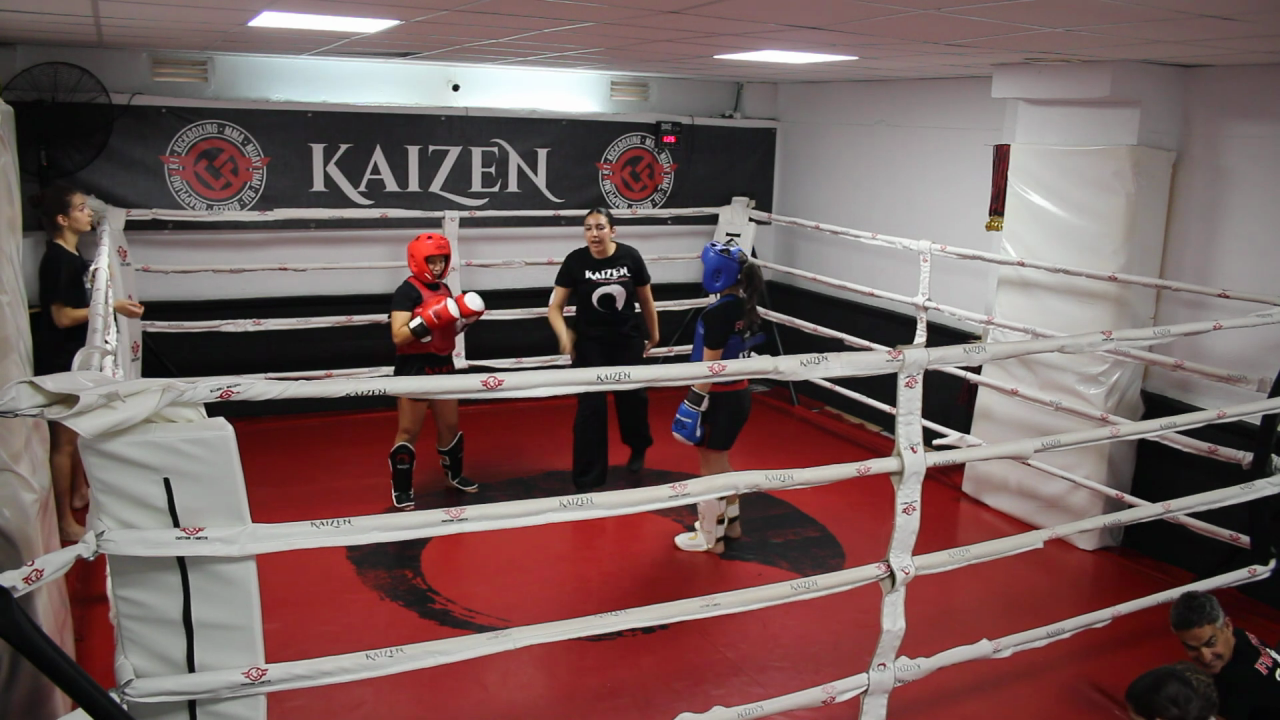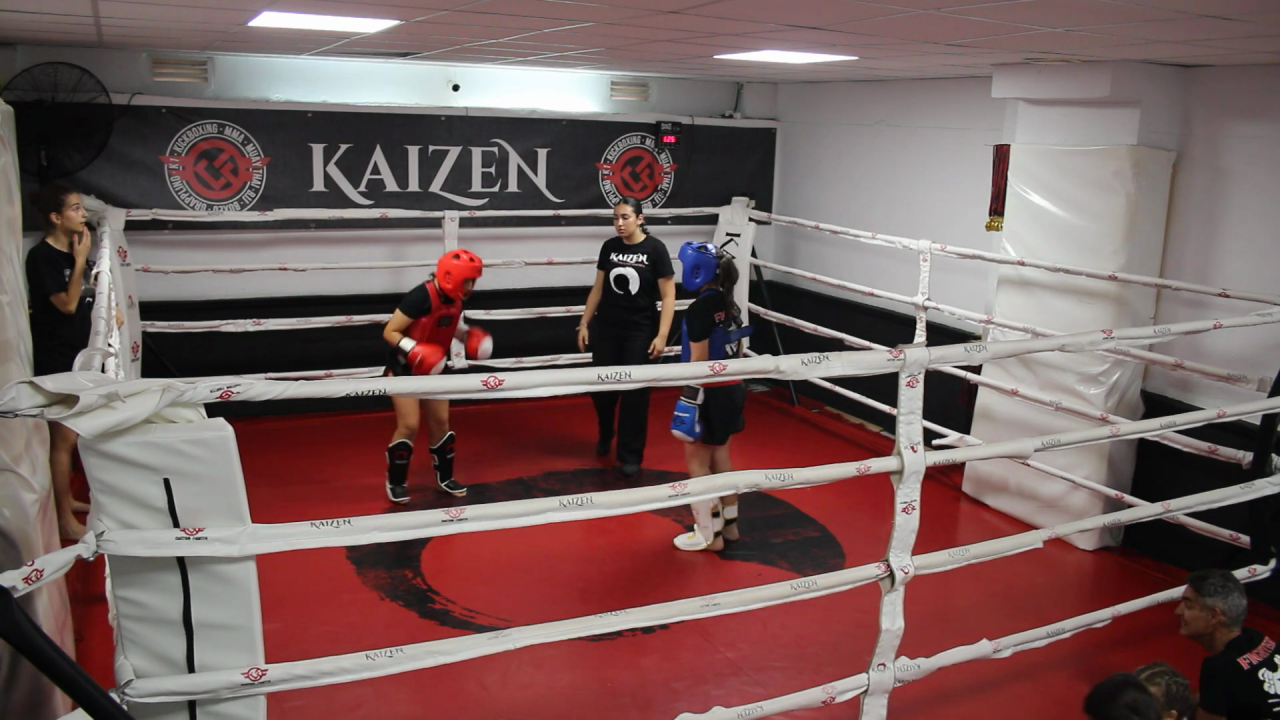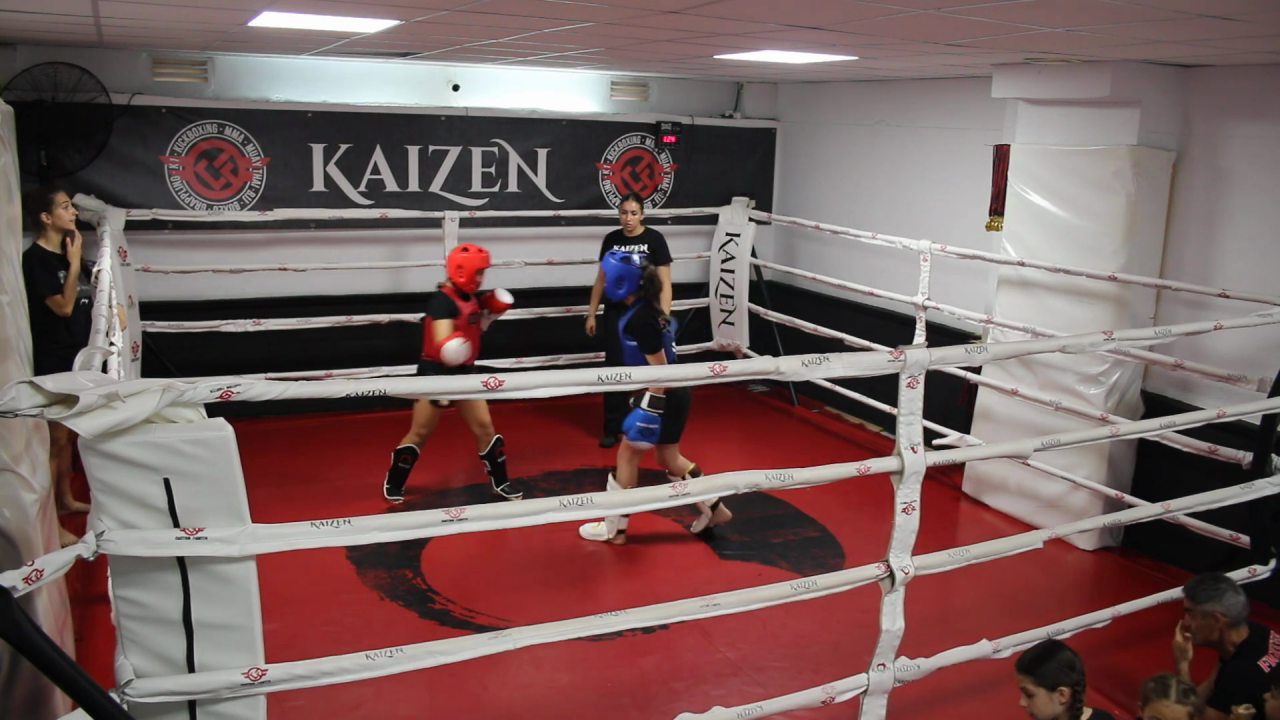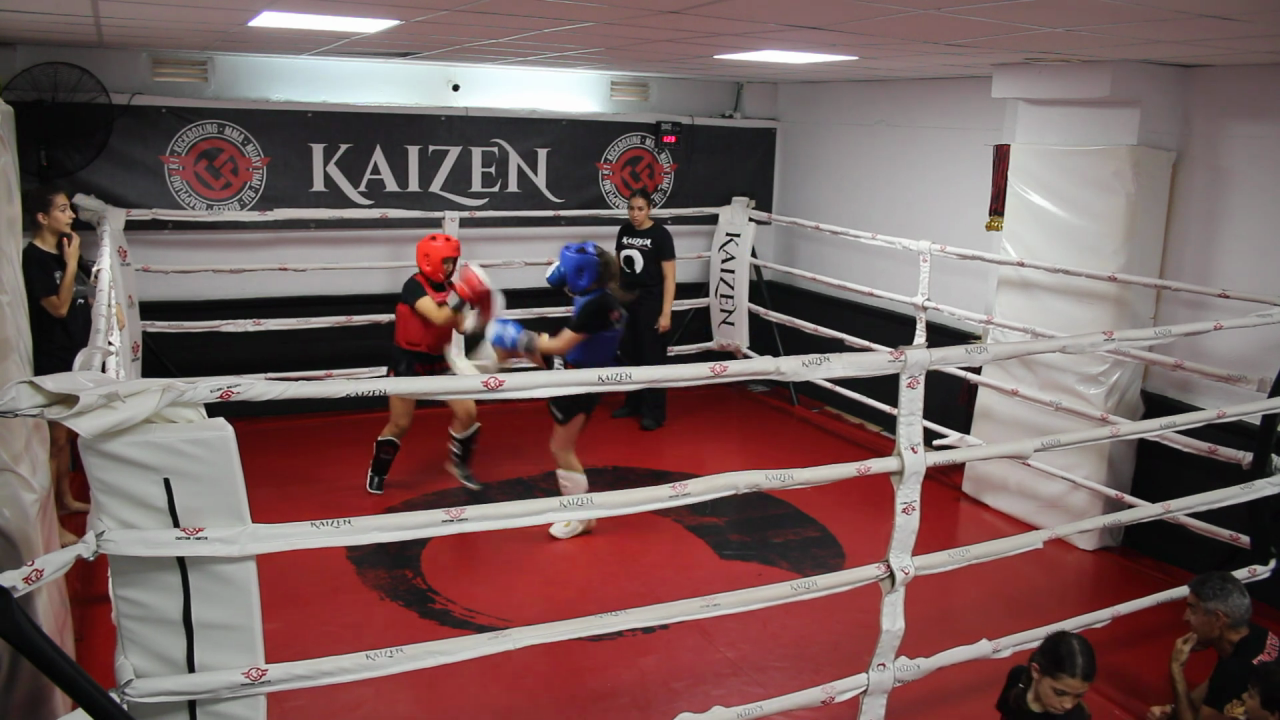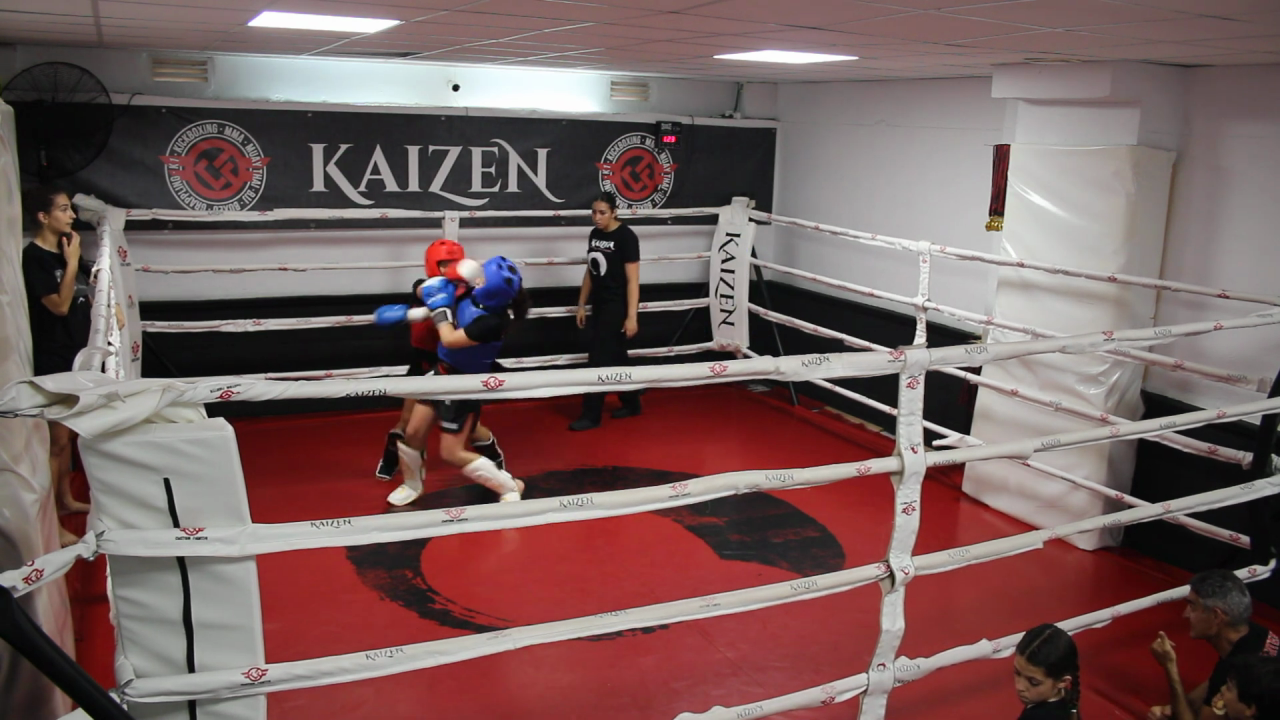
dt=0.7s
person 1, frame 1
left shoulder: (68, 255)
right shoulder: (59, 260)
right elbow: (61, 317)
right wrist: (113, 307)
left hip: (74, 357)
right hip: (59, 361)
left knee: (80, 429)
right knee: (65, 439)
left ankle: (79, 491)
right ankle: (64, 522)
person 1, frame 2
left shoulder: (74, 251)
right shoulder: (41, 256)
right elbow: (67, 304)
right wrist: (81, 261)
left hip: (77, 353)
right hip: (54, 358)
left knee: (72, 434)
right knee: (64, 437)
left ankle: (66, 499)
right ankle: (66, 521)
person 1, frame 3
left shoulder: (68, 251)
right shoulder: (36, 258)
left elbow: (88, 292)
right elbow: (63, 306)
right wrist: (74, 261)
left hip: (76, 356)
right hip: (53, 360)
left knee: (70, 433)
right knee: (56, 438)
left ankle: (66, 499)
person 1, frame 4
left shoulder: (64, 251)
right shoulder: (33, 258)
left elbow: (85, 293)
right elbow: (58, 307)
right wrist: (71, 263)
left hip: (76, 356)
right hip: (52, 360)
left knee: (70, 433)
right knee: (55, 438)
left ankle: (65, 499)
person 1, frame 5
left shoulder: (64, 250)
right shoulder: (33, 256)
left elbow: (87, 290)
right elbow: (59, 305)
right wrist: (70, 262)
left hip: (76, 355)
right hip: (52, 359)
left knee: (70, 433)
right knee: (57, 438)
left ankle: (65, 499)
person 2, frame 1
left shoulder: (717, 314)
right shoulder: (744, 308)
left elbow: (709, 367)
left wrist: (693, 406)
left hip: (721, 398)
right hip: (738, 393)
left knee: (710, 465)
right knee: (718, 460)
left ankle: (711, 538)
right ankle: (730, 521)
person 2, frame 2
left shoulder: (700, 309)
right shoulder: (728, 303)
left elbow: (699, 361)
left wrist: (689, 402)
left hip: (712, 393)
right hip: (732, 388)
left knee: (697, 461)
right knee: (720, 457)
left ankle: (709, 534)
right ankle: (728, 523)
person 2, frame 3
left shoulder: (641, 317)
right shoulder: (641, 309)
left elbow: (660, 368)
left wrist: (649, 411)
left hip: (667, 397)
right hip: (675, 395)
left knee: (628, 455)
right knee: (668, 457)
left ankle: (614, 529)
right ankle: (713, 508)
person 2, frame 4
left shoulder: (596, 305)
right shoulder: (601, 295)
left elbow: (558, 346)
left wrist: (520, 339)
right hip: (574, 371)
left knee: (561, 449)
right knee: (510, 339)
left ankle: (580, 516)
person 2, frame 5
left shoulder: (492, 321)
right shoulder: (472, 297)
left elbow: (450, 339)
left wrist: (438, 307)
right hip: (444, 373)
left knee: (452, 453)
left ankle: (510, 488)
person 3, frame 1
left shoulder: (444, 289)
right shoulder: (407, 292)
right elbow: (398, 336)
left wrist: (465, 317)
right wrist: (429, 320)
left hip: (443, 366)
right hip: (414, 369)
left knee: (450, 425)
right knee: (409, 431)
left ankle: (455, 474)
right ankle: (401, 489)
person 3, frame 2
left shoulder: (456, 298)
right shoulder: (420, 297)
right elbow: (390, 332)
left wrist: (469, 336)
right wrist: (416, 353)
left hip: (434, 368)
right hip: (405, 366)
left knee: (440, 423)
right knee: (409, 426)
left ankle: (445, 477)
right ankle: (396, 482)
person 3, frame 3
left shoulder: (469, 296)
right shoulder: (442, 302)
right elbow: (441, 343)
left wrist: (491, 312)
right wrist: (451, 350)
left hip: (464, 371)
right hip: (436, 372)
left knee: (484, 428)
right knee: (420, 434)
left ankle: (500, 482)
right ankle: (394, 483)
person 3, frame 4
left shoulder: (450, 287)
right shoulder: (413, 286)
left elbow: (462, 325)
right elbow: (438, 318)
left wrist: (480, 307)
right wrist: (461, 297)
left hip: (438, 360)
right hip: (408, 362)
left knee: (467, 412)
right knee: (399, 424)
left ankle: (459, 463)
right ankle: (377, 473)
person 3, frame 5
left shoulder: (464, 295)
right shoulder: (422, 286)
right wrist: (455, 283)
right hip: (422, 362)
right knee: (408, 422)
left ankle: (494, 459)
right ankle: (389, 462)
person 4, frame 1
left shoulder: (630, 257)
right shoulder: (575, 261)
left elbow: (646, 300)
right elbow: (555, 307)
left wrist: (653, 335)
right wrist: (563, 333)
left hip: (627, 342)
right hip: (589, 344)
left knee: (633, 399)
right knee: (591, 408)
left ankle: (638, 449)
right ankle: (588, 479)
person 4, frame 2
left shoulder: (655, 249)
right shoulder: (609, 247)
left elbow: (668, 296)
right elbow: (598, 289)
left wrist: (662, 335)
right wrist: (584, 324)
left hip: (641, 330)
right hip: (606, 327)
left knee: (635, 392)
left ankle: (631, 455)
right ankle: (605, 436)
person 4, frame 3
left shoulder: (654, 239)
right shoulder: (611, 240)
left elbow: (665, 283)
right elbow: (601, 279)
left wrist: (663, 317)
right wrist: (591, 313)
right hip: (616, 314)
right knee: (615, 370)
right ankle: (612, 428)
person 4, frame 4
left shoulder: (660, 234)
right shoulder: (624, 231)
left elbow: (669, 277)
left wrist: (666, 313)
left hip: (650, 304)
right hip: (626, 302)
left knee: (651, 358)
right knee: (629, 355)
left ankle: (654, 413)
right ankle: (633, 404)
person 4, frame 5
left shoulder: (625, 237)
right shoulder: (594, 234)
left elbow: (632, 280)
left wrist: (631, 316)
right wrist: (582, 305)
left hip: (617, 305)
right hip: (600, 304)
left knee: (600, 358)
right knee: (616, 357)
left ankle: (591, 415)
right ankle: (631, 403)
